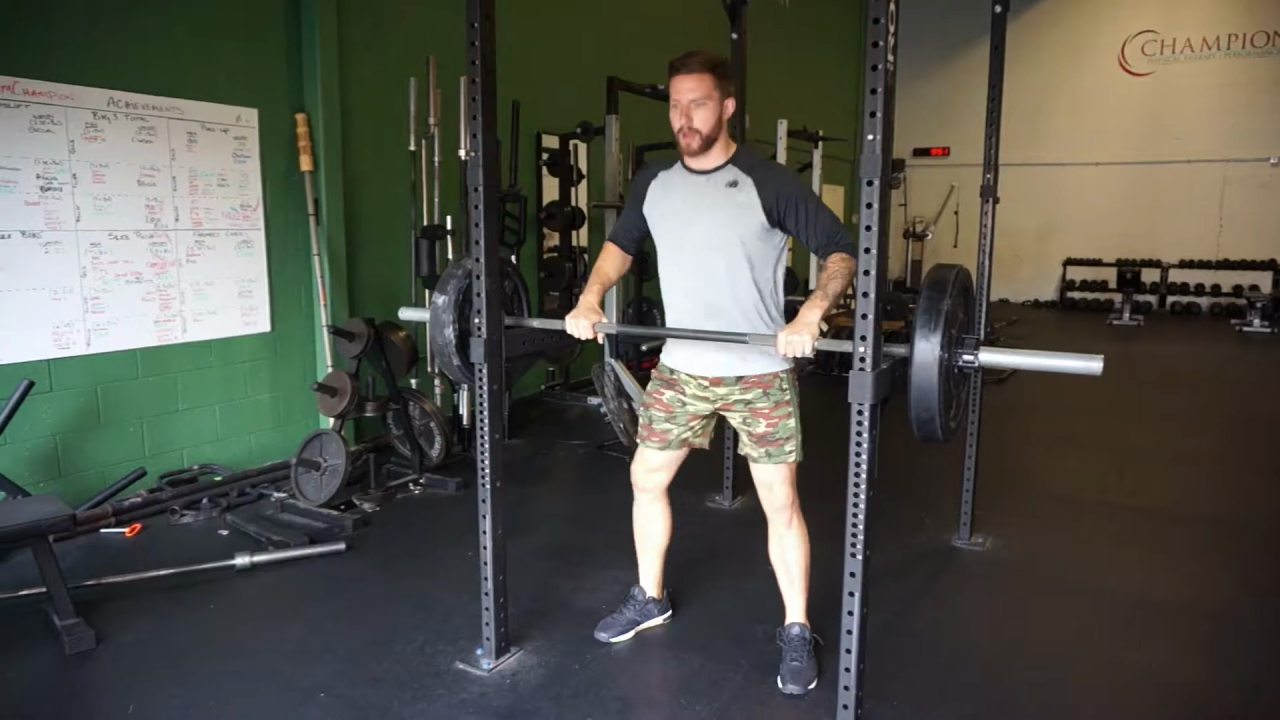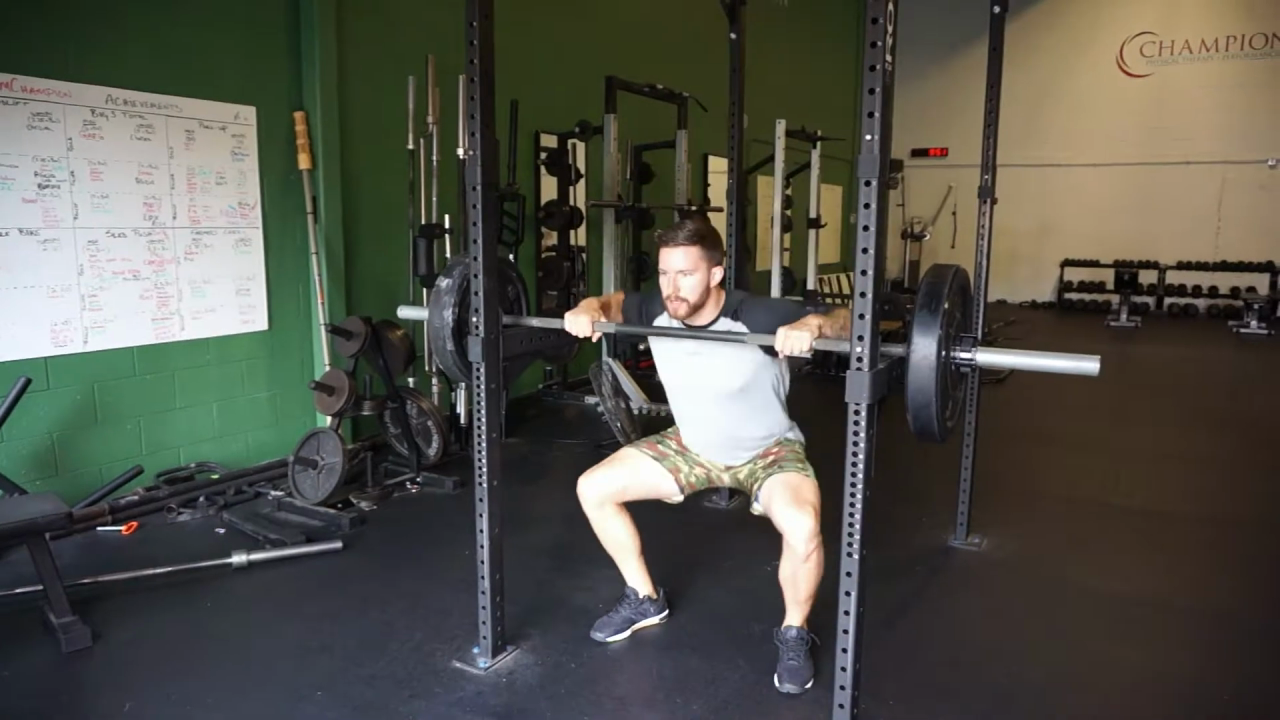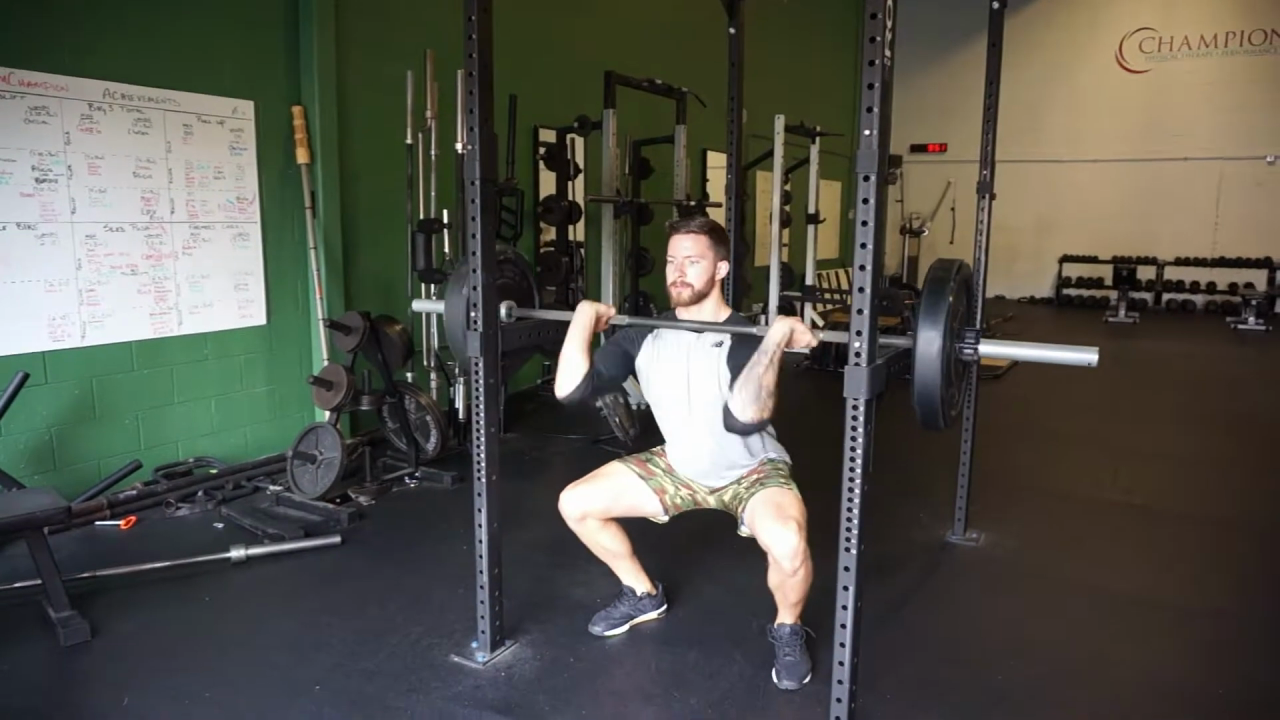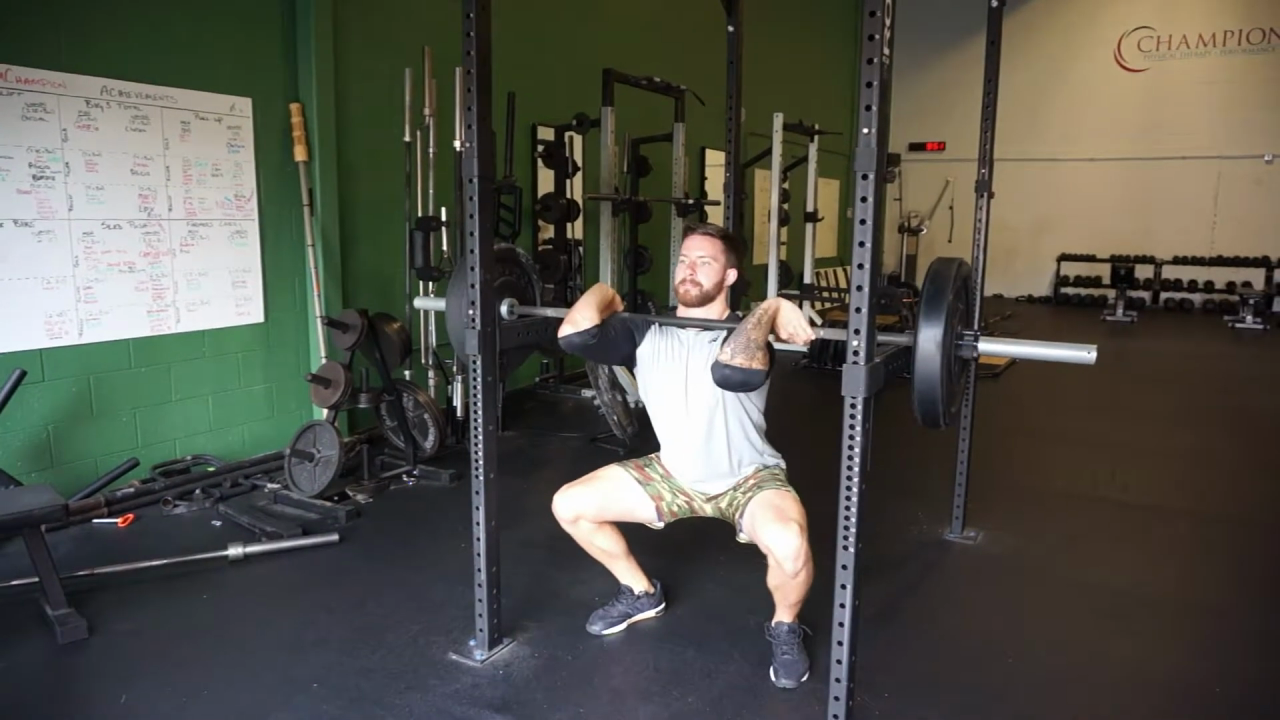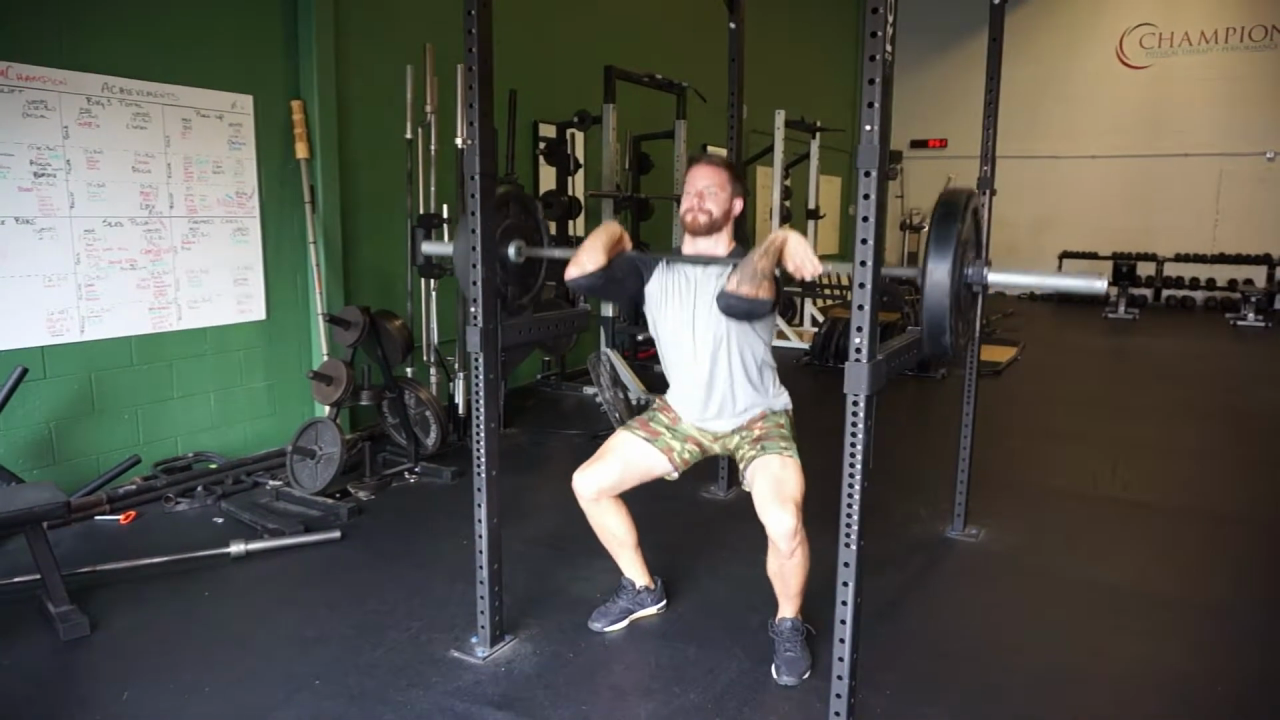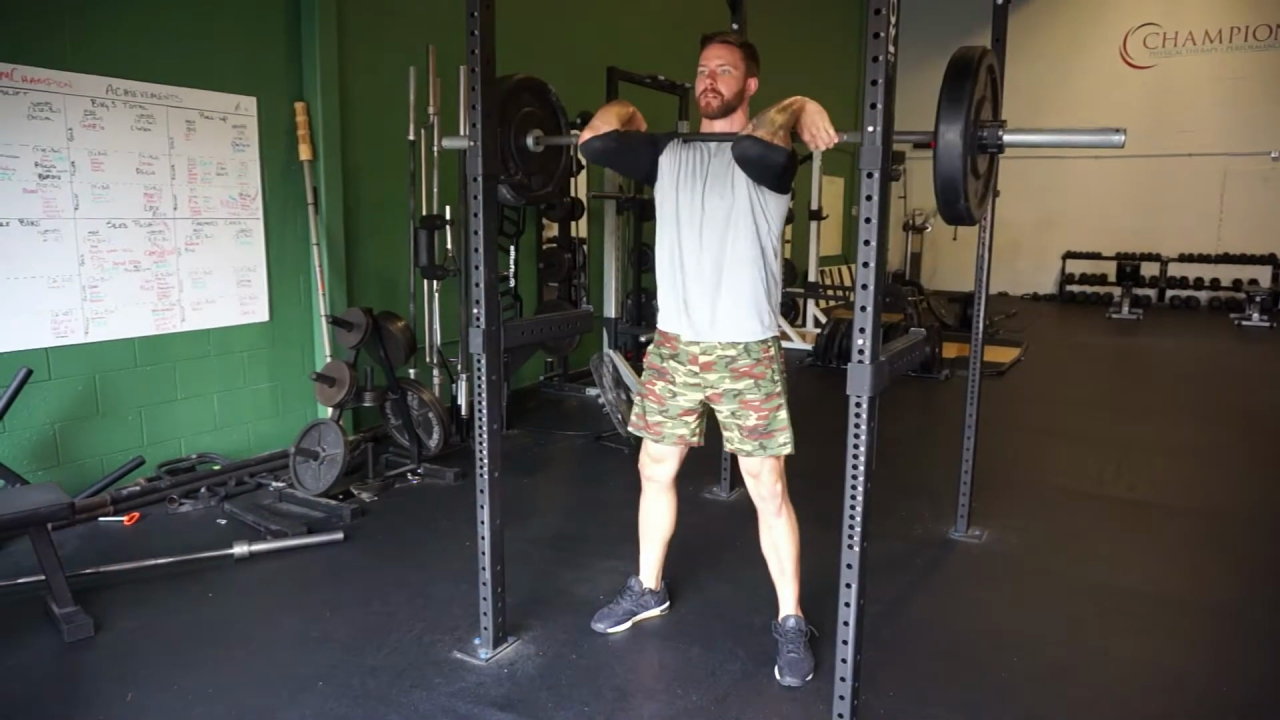
dt=0.7s
person 1, frame 1
left shoulder: (767, 181)
right shoulder: (654, 181)
left elbow: (841, 249)
right elbow: (621, 244)
left wrist: (812, 313)
right wrist: (589, 298)
left hip: (758, 368)
right hip: (682, 365)
left knee: (780, 501)
right knee: (647, 479)
left ankle: (797, 633)
right ankle: (649, 599)
person 1, frame 2
left shoulder: (758, 318)
right shoulder: (657, 311)
left elbow: (845, 320)
right elbow: (621, 303)
left wrist: (811, 325)
right wrist: (592, 307)
left hip: (768, 450)
right hip: (692, 444)
left knee: (802, 527)
right knee: (593, 489)
left ankle: (793, 635)
right ankle: (645, 599)
person 1, frame 3
left shoulder: (746, 342)
right shoulder: (643, 337)
left elbow: (743, 417)
right elbow: (569, 388)
left wrist: (779, 336)
right wrist: (587, 315)
left hip: (752, 470)
right hip: (678, 466)
left knee: (787, 542)
right knee: (576, 503)
left ankle: (787, 631)
right ankle: (643, 595)
person 1, frame 4
left shoulder: (745, 338)
right shoulder: (647, 334)
left elbow: (733, 373)
right elbow: (574, 335)
left wrist: (771, 309)
right wrist: (603, 293)
left hip: (747, 478)
right hip: (673, 474)
left knee: (788, 544)
right knee: (568, 506)
left ankle: (785, 628)
right ankle: (641, 593)
person 1, frame 5
left shoulder: (752, 267)
right shoulder: (653, 269)
left elbow: (736, 300)
right elbow: (581, 278)
left wrist: (779, 243)
right wrist: (610, 233)
left hip: (754, 416)
right hip: (681, 412)
left knee: (784, 525)
right knee: (589, 483)
left ankle: (788, 625)
right ankle: (643, 589)
person 1, frame 6
left shoulder: (767, 156)
right shoulder: (667, 151)
left elbow: (752, 144)
right elbow: (595, 142)
left wrist: (798, 109)
right wrist: (625, 111)
left hip: (745, 350)
right hip: (673, 344)
left knee: (767, 490)
right knee: (655, 472)
left ankle: (790, 622)
right ankle: (648, 589)
